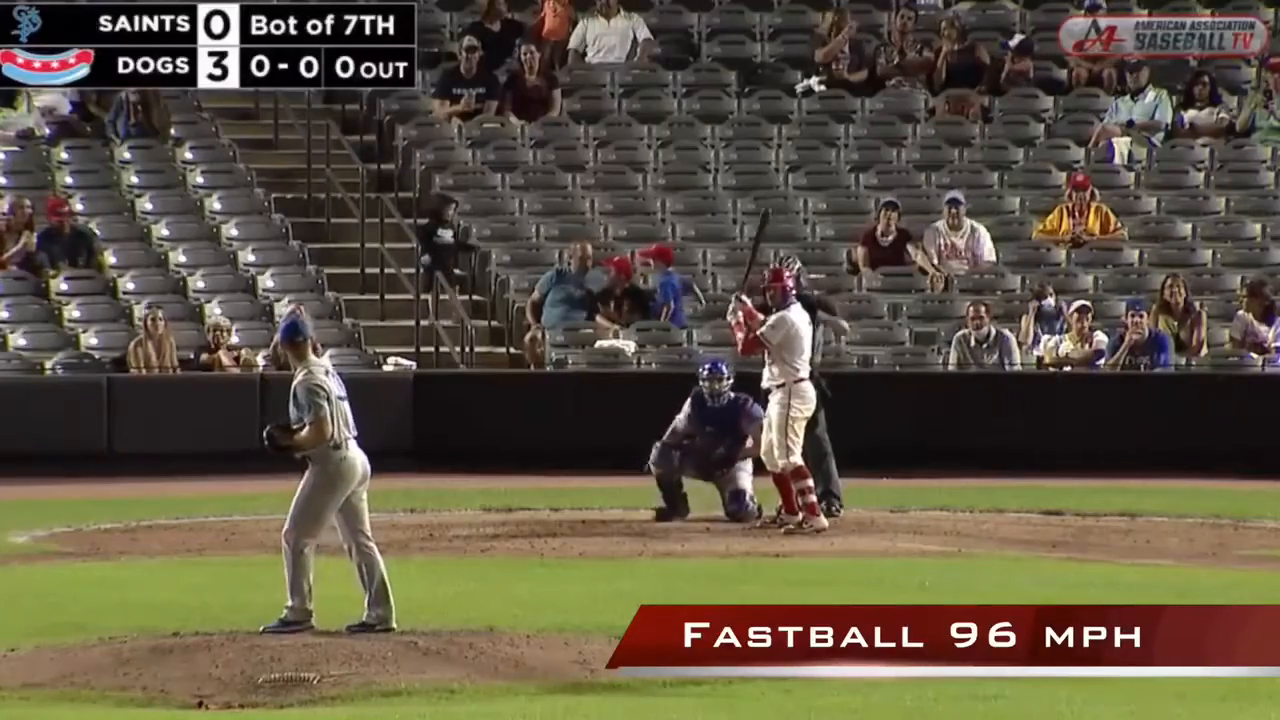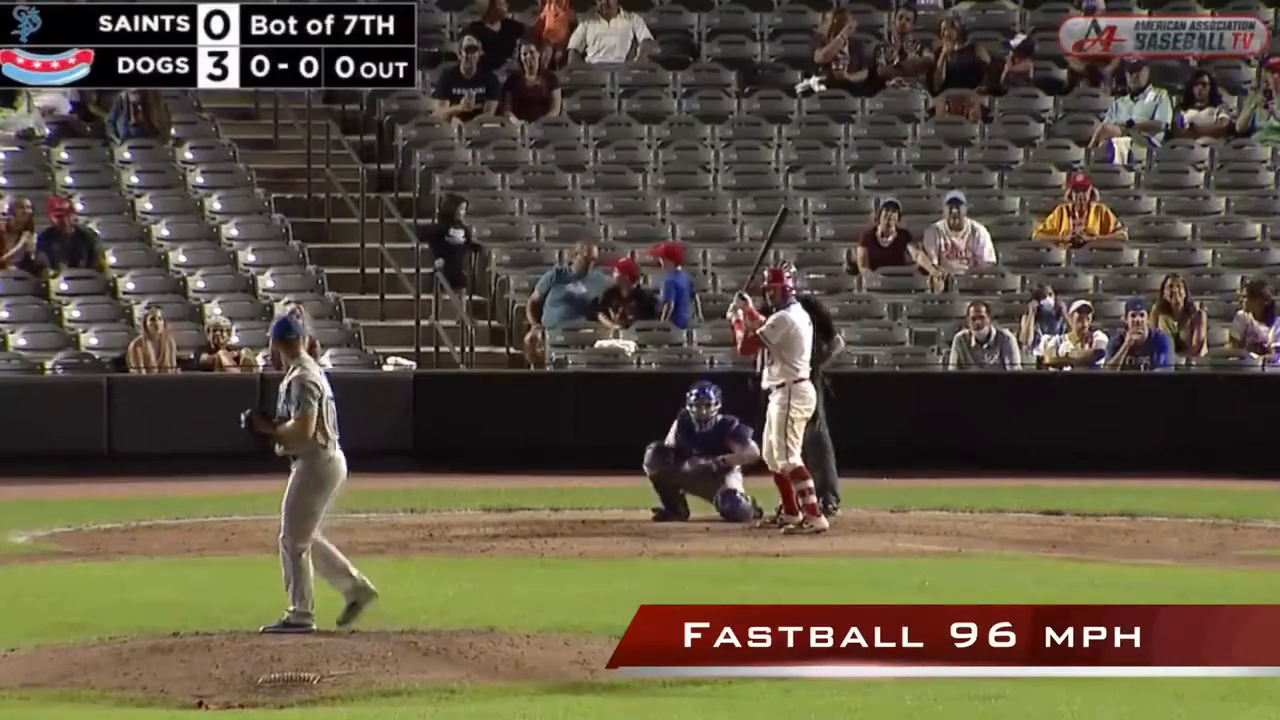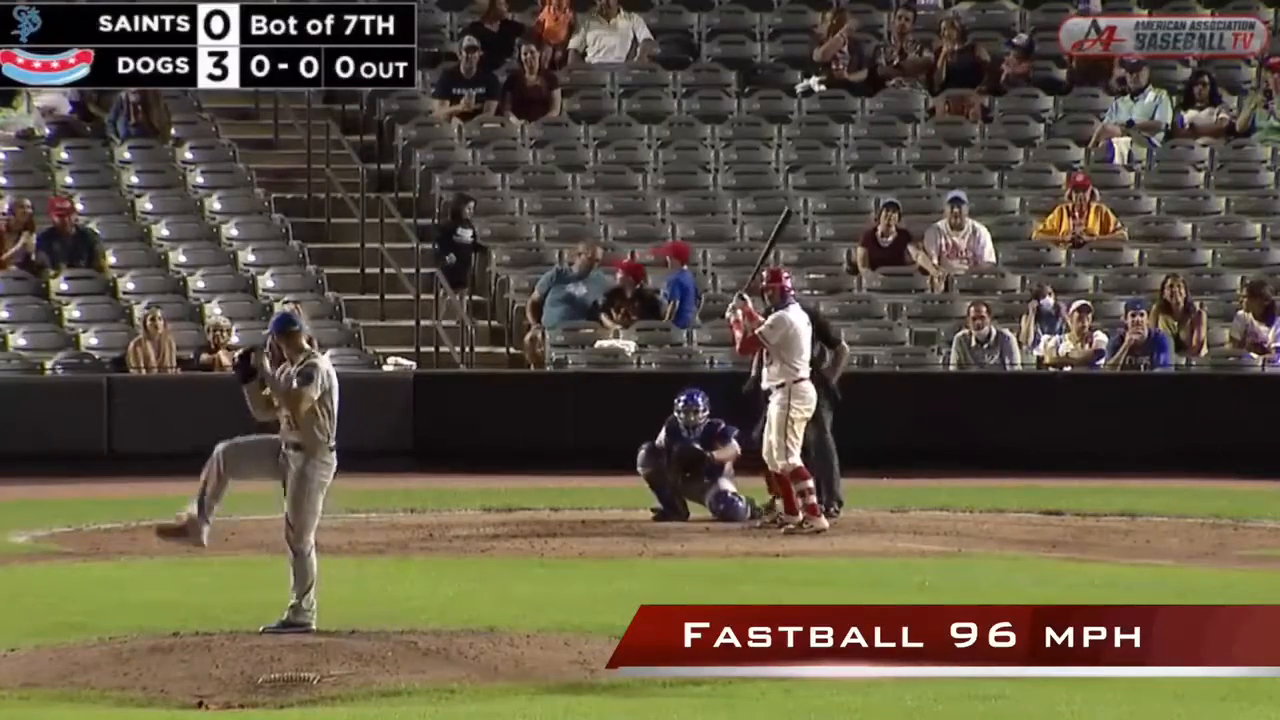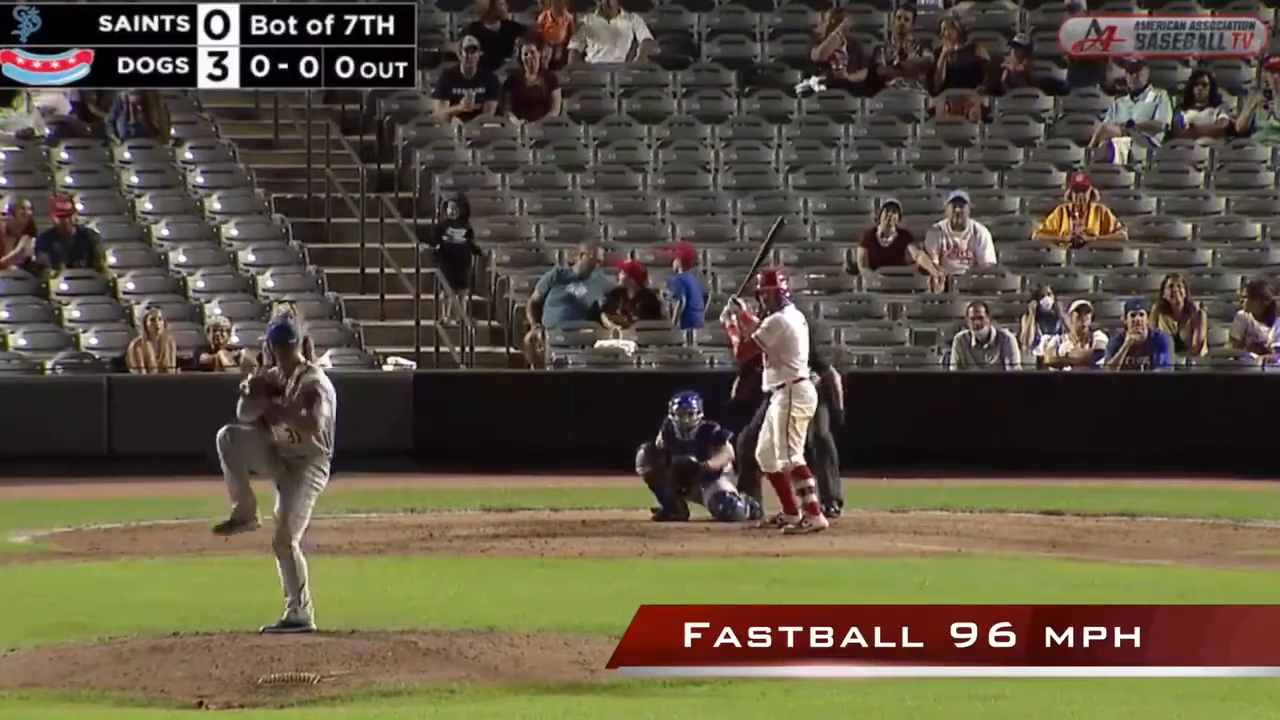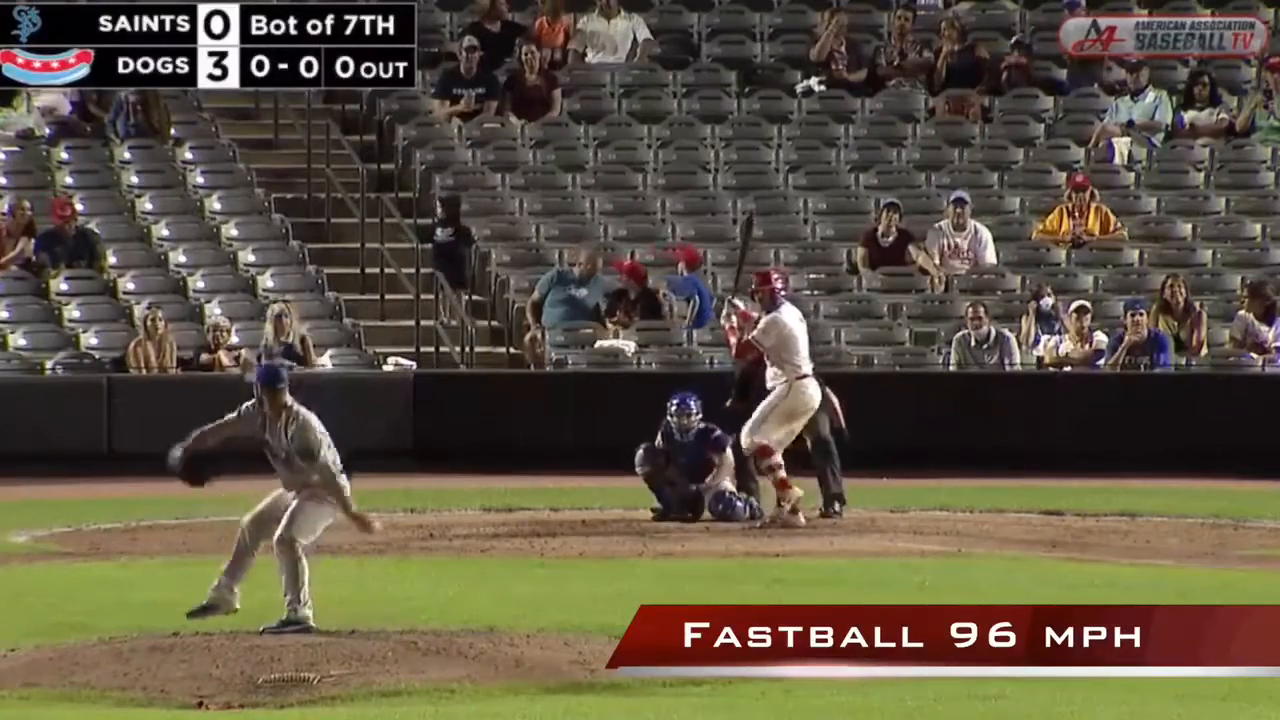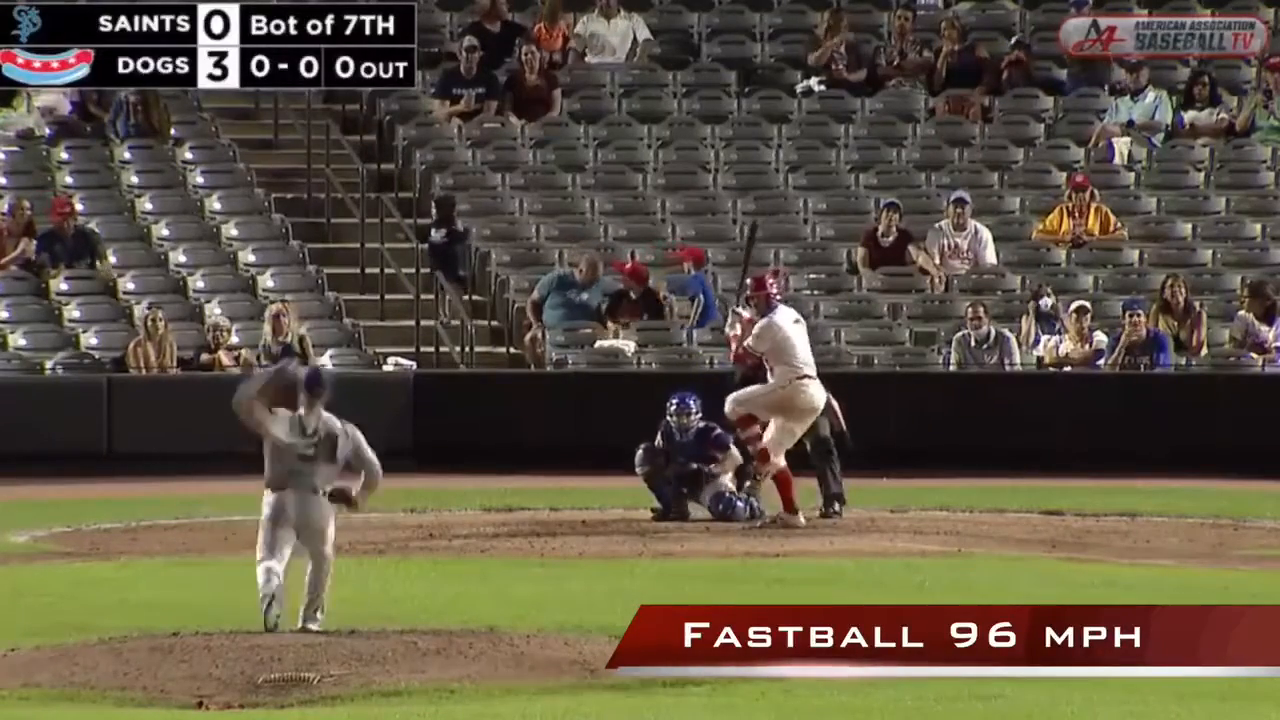
dt=0.3s
person 1, frame 1
left shoulder: (306, 381)
right shoulder: (327, 371)
left elbow: (321, 432)
left wrist: (290, 441)
right wrist: (295, 434)
left hip: (332, 465)
right hip: (354, 459)
left knee: (296, 537)
right knee: (360, 540)
left ankle: (298, 613)
right ankle: (380, 614)
person 1, frame 2
left shoulder: (301, 377)
right shoulder: (302, 373)
left elbow: (302, 430)
left wrist: (268, 429)
right wrist: (274, 424)
left hip: (316, 464)
right hip: (325, 461)
left knee: (292, 541)
right knee: (307, 538)
left ankle: (300, 615)
right ankle: (356, 588)
person 1, frame 3
left shoulder: (315, 367)
right shoulder: (287, 369)
left elbow: (295, 405)
right elbow: (262, 412)
left wrist: (266, 375)
right wrist: (251, 379)
left hip: (311, 459)
right hip: (286, 450)
left knee: (298, 538)
right knee: (224, 453)
left ankle: (301, 615)
right ankle: (196, 526)
person 1, frame 4
left shoulder: (315, 382)
right shoulder: (272, 376)
left elbow: (311, 428)
right elbow: (244, 414)
left wrist: (274, 404)
right wrist: (253, 394)
left hip: (306, 467)
right hip: (277, 455)
left knee: (284, 540)
right knee: (230, 436)
left ankle: (300, 615)
right ankle: (244, 510)
person 1, frame 5
left shoulder: (303, 426)
right shoulder: (258, 410)
left elbow: (326, 476)
right elbow: (221, 429)
left wrist: (352, 514)
right wrist: (186, 448)
left hip: (324, 492)
right hip: (297, 489)
left knee: (286, 541)
right knee: (251, 527)
left ankle: (299, 615)
right ankle: (223, 597)
person 1, frame 6
left shoulder: (280, 418)
right shoulder: (343, 431)
right elbow: (374, 474)
right wrist: (357, 497)
left hip: (280, 503)
right hip: (315, 505)
left knee: (270, 562)
right knee: (321, 557)
left ankle: (271, 588)
right ankle: (312, 617)
person 2, frame 1
left shoulder: (784, 318)
right shoulder: (797, 314)
left elbow: (746, 348)
right elbow: (766, 329)
left wrist: (736, 320)
right wrist: (747, 310)
left hip: (791, 394)
right hip: (782, 393)
left knee: (788, 457)
right knee: (771, 455)
left ankle: (814, 516)
right ankle: (791, 513)
person 2, frame 2
left shoulder: (784, 318)
right shoulder: (798, 314)
left elbow: (745, 347)
right elbow: (767, 332)
left wrist: (737, 318)
right wrist: (749, 310)
left hip: (790, 394)
right hip: (785, 393)
left knee: (787, 457)
right knee: (773, 456)
left ankle: (814, 516)
right ankle: (791, 513)
person 2, frame 3
left shoulder: (782, 317)
right shoulder: (796, 314)
left elbow: (744, 347)
right elbow: (767, 334)
left wrist: (735, 318)
right wrist: (748, 311)
left hip: (790, 394)
right hip: (787, 393)
left knee: (787, 457)
right knee: (773, 456)
left ankle: (815, 516)
right ankle: (791, 513)
person 2, frame 4
left shoulder: (779, 320)
right shoulder: (792, 315)
left elbow: (742, 352)
right elbow: (762, 332)
left wrist: (730, 324)
right wrist: (742, 315)
left hip: (792, 394)
right hip: (788, 393)
left knee: (789, 456)
right knee: (766, 455)
left ankle: (813, 515)
right ankle: (791, 513)
person 2, frame 5
left shoulder: (776, 320)
right shoulder: (789, 313)
left elbow: (740, 353)
right elbow: (762, 327)
left wrist: (730, 324)
right wrist: (743, 313)
left hip: (794, 388)
right hip: (803, 388)
left knee: (752, 438)
right knee: (768, 445)
left ankle: (786, 491)
right ankle: (790, 510)
person 2, frame 6
left shoulder: (767, 325)
right shoulder: (789, 313)
left elbow: (739, 358)
left wrist: (735, 332)
right wrist: (749, 321)
left hip: (796, 389)
right hip: (813, 392)
left knee: (735, 404)
right knee: (773, 449)
left ankle: (764, 466)
right ankle: (791, 513)
